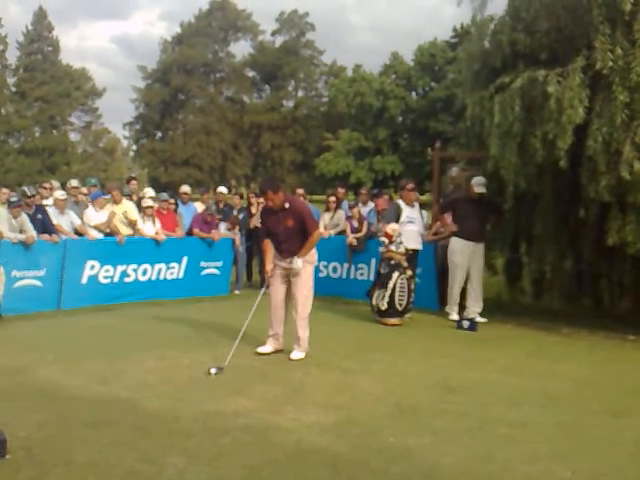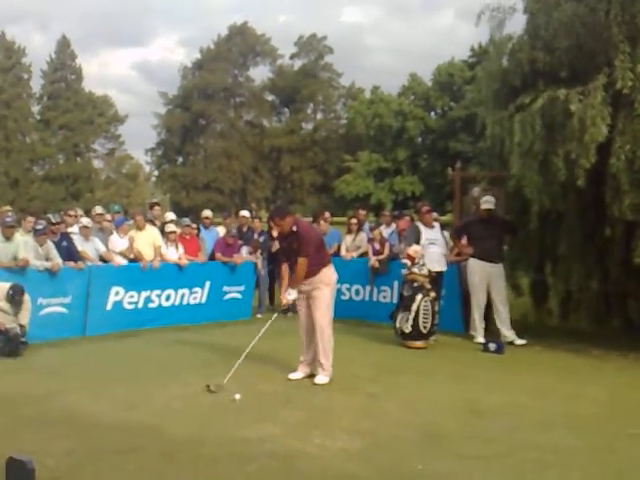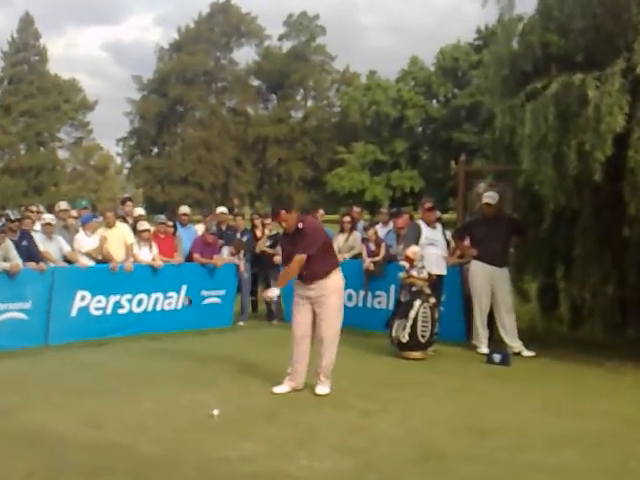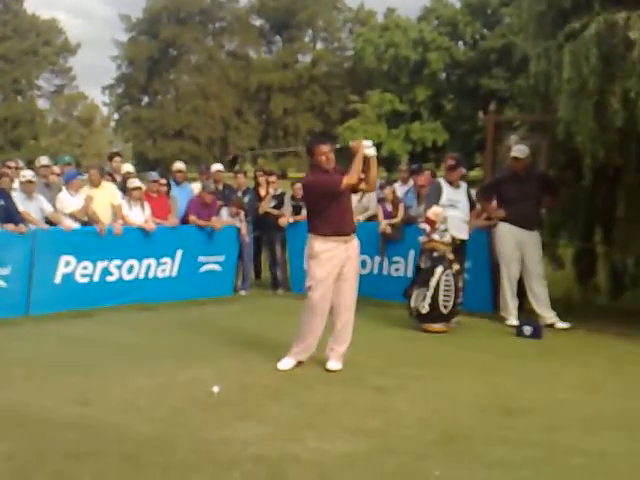
dt=0.7s
person 1, frame 1
left shoulder: (299, 207)
right shoulder: (266, 213)
left elbow: (315, 235)
right elbow: (267, 239)
left wrist: (299, 258)
right wrist: (268, 263)
left hip: (303, 257)
right hip: (280, 257)
left knee: (301, 301)
right knee: (276, 299)
left ankle: (301, 346)
right ankle: (274, 341)
person 1, frame 2
left shoulder: (305, 230)
right shoulder: (283, 237)
left elbow: (302, 262)
right elbow: (285, 264)
left wrist: (292, 289)
right wrist: (283, 291)
left hip: (321, 277)
right hip: (302, 281)
left knee: (321, 323)
right knee: (305, 325)
left ankle: (324, 370)
right ankle: (306, 366)
person 1, frame 3
left shoulder: (310, 227)
right shoulder: (287, 237)
left elbow: (299, 261)
right elbow: (288, 266)
left wrist: (277, 287)
right wrist: (279, 287)
left hip: (329, 283)
right hip: (304, 286)
left knee: (327, 334)
right knee: (300, 333)
left ankle: (324, 379)
right ankle: (294, 380)
person 1, frame 4
left shoulder: (337, 173)
right shoulder: (312, 181)
left elbow: (369, 186)
right elbow: (350, 180)
left wrist: (370, 157)
right wrist: (359, 153)
left hip: (349, 244)
right hip: (324, 247)
left knee: (345, 302)
right knee: (317, 301)
person 2, frame 1
left shoulder: (487, 203)
right shoulder: (457, 200)
left elbow: (499, 214)
right elbow: (439, 210)
left wrist: (486, 225)
right wrist: (448, 225)
left hip: (478, 244)
right hip: (459, 242)
left knee: (476, 279)
right knee: (457, 277)
left ankle: (473, 312)
right ankle: (452, 310)
person 2, frame 2
left shoulder: (501, 222)
right shoulder: (471, 222)
left elbow: (512, 232)
right elbow: (455, 234)
left wrist: (503, 245)
right wrist: (464, 248)
left hip: (496, 264)
right hip: (477, 264)
left knee: (501, 300)
right knee: (478, 300)
left ankle: (508, 335)
right ankle: (478, 333)
person 2, frame 3
left shoulder: (507, 221)
right shoulder: (474, 222)
left elbow: (520, 232)
right elbow: (456, 235)
left wrist: (509, 246)
right wrist: (466, 250)
left hip: (501, 268)
right hip: (480, 267)
left knee: (506, 307)
right knee: (480, 306)
left ankle: (515, 345)
right ankle: (482, 343)
person 2, frame 4
left shoulder: (539, 178)
right shoulder: (502, 179)
left elbow: (553, 192)
right elbow: (481, 194)
left wrist: (541, 207)
right wrist: (492, 211)
left hip: (531, 231)
right hip: (508, 229)
left knee: (536, 274)
right knee: (509, 273)
left ankle: (548, 316)
right ankle: (510, 314)
